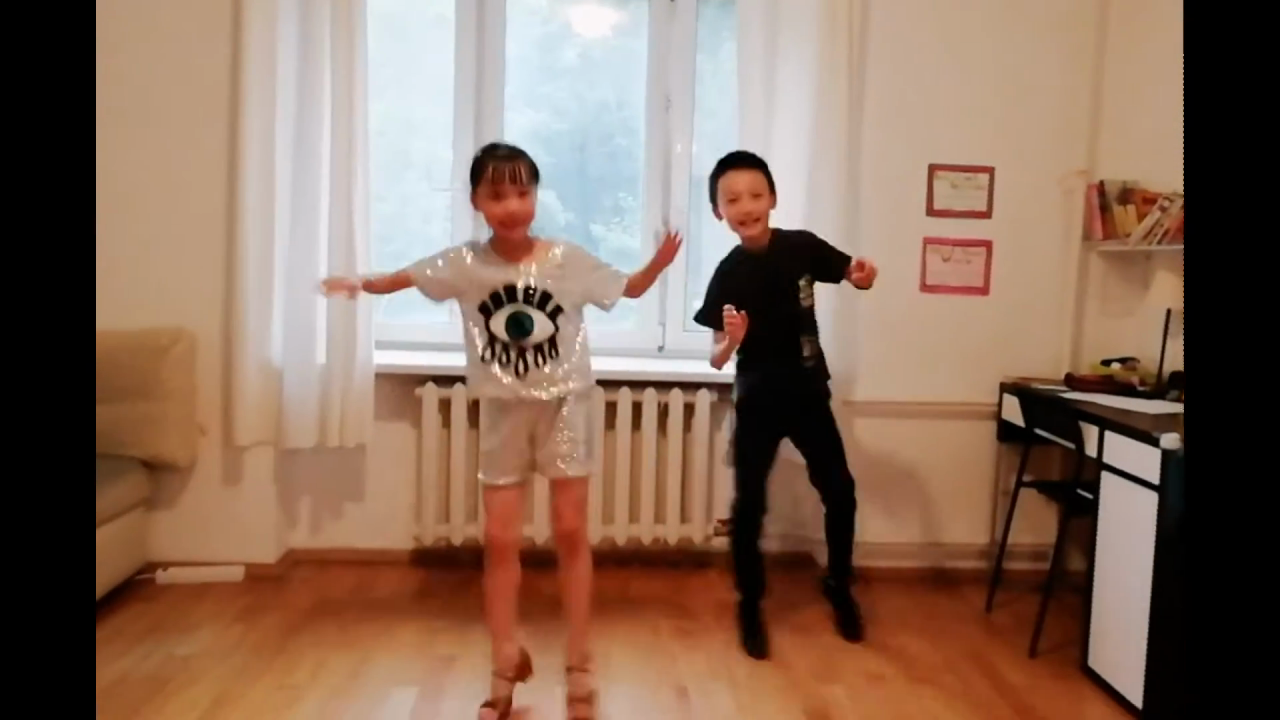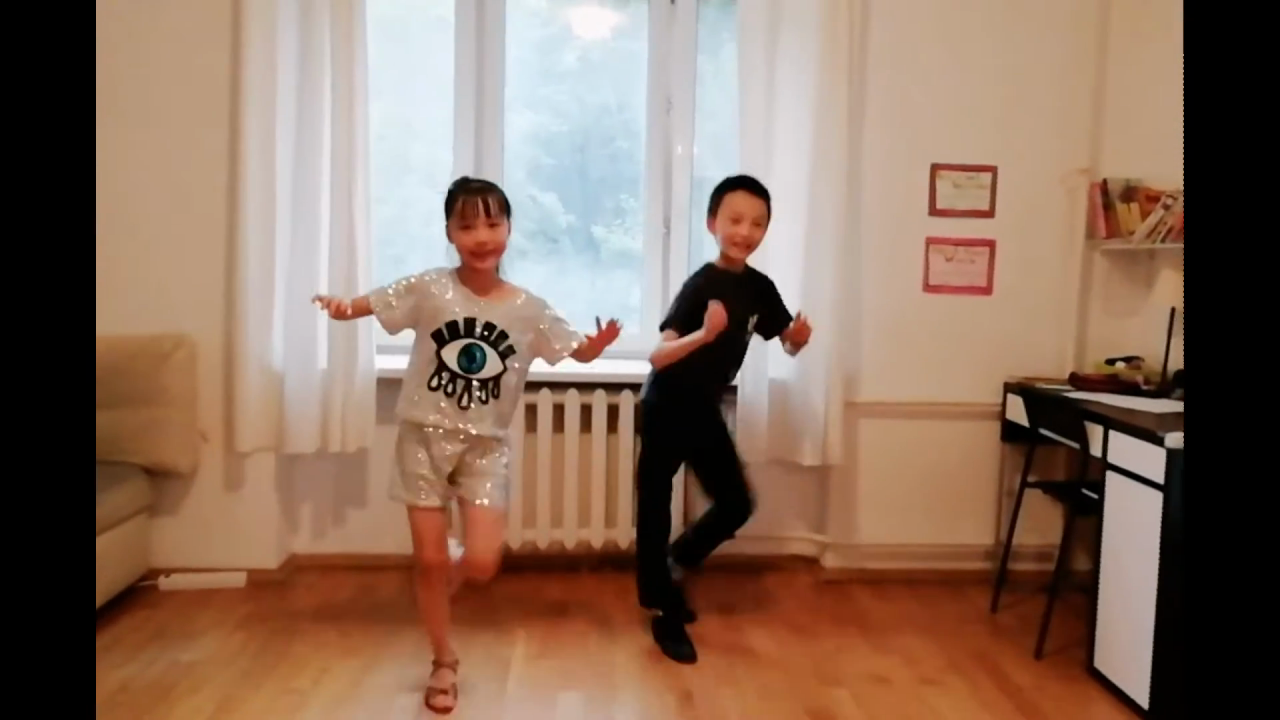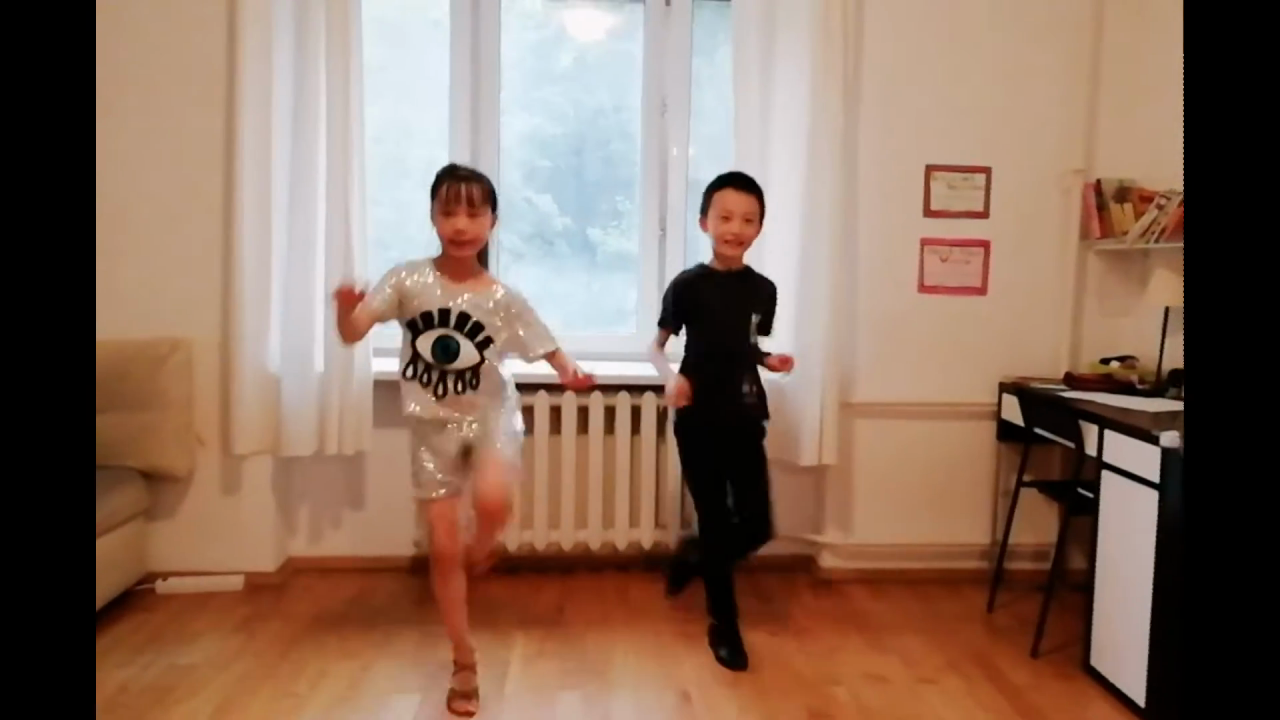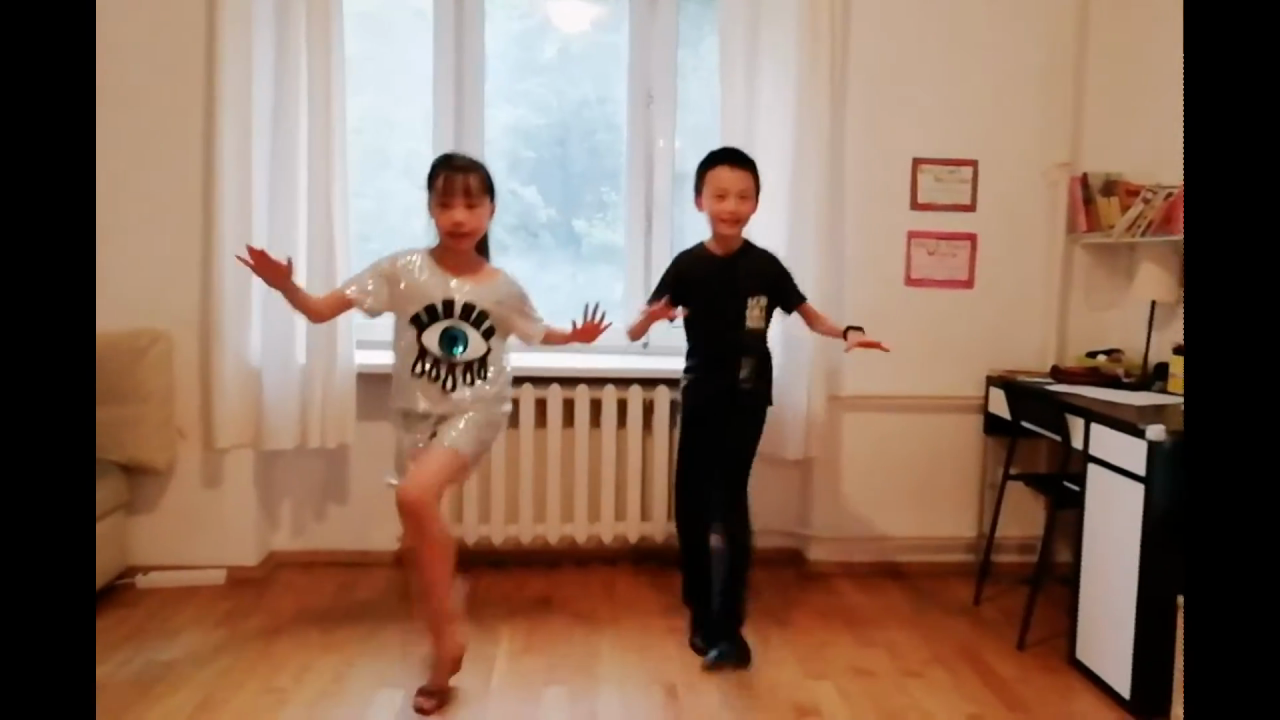
dt=0.5s
person 1, frame 1
left shoulder: (569, 260)
right shoulder: (464, 263)
left elbow: (630, 287)
right elbow: (395, 280)
left wrist: (662, 261)
right wrist: (357, 282)
left hip: (564, 406)
right hip: (504, 413)
left knee: (570, 535)
right knee: (500, 541)
left ankle: (578, 664)
right ankle: (508, 661)
person 1, frame 2
left shoulder: (527, 307)
right shoulder: (428, 289)
left elbow: (582, 352)
right elbow: (358, 307)
left wrist: (599, 344)
right wrist: (340, 307)
left hip: (485, 440)
right hip: (425, 434)
left knee: (481, 563)
right knee: (431, 560)
left ankle: (451, 588)
right ankle: (444, 662)
person 1, frame 3
left shoulder: (504, 298)
right shoulder: (407, 279)
left elbow: (552, 354)
right elbow: (353, 332)
left wrist: (574, 375)
right wrist: (346, 310)
left hip: (491, 416)
right hip: (432, 426)
left knee: (494, 501)
right knee: (445, 552)
left ankle: (482, 542)
right ankle: (464, 663)
person 1, frame 4
left shoulder: (503, 287)
right shoulder: (400, 269)
left elbow: (538, 331)
right elbow: (320, 310)
left wrist: (575, 337)
right wrist: (286, 288)
left hip: (478, 411)
right hip: (417, 413)
left knee: (415, 495)
right knee: (422, 538)
left ankle: (447, 604)
right ankle: (446, 657)
person 2, frame 1
left shoulder: (802, 246)
right shoulder: (728, 275)
left elbow: (853, 274)
right elbow: (718, 360)
left wrist: (862, 274)
right wrist: (730, 341)
left hip: (809, 391)
right hip: (757, 399)
left knee: (839, 488)
right knee: (749, 502)
left ankle: (838, 586)
right ankle: (749, 604)
person 2, frame 2
left shoulder: (760, 287)
right shoulder: (701, 286)
left elbow: (790, 341)
right elbow: (659, 358)
left wrist: (800, 335)
right wrist: (704, 334)
left hip: (705, 412)
right hip: (667, 412)
left knee: (737, 502)
right knee: (655, 511)
left ankle: (671, 571)
right ankle: (662, 615)
person 2, frame 3
left shoulder: (762, 290)
right shoulder: (689, 285)
right elbow: (658, 346)
left wrist: (770, 360)
right wrist: (669, 377)
left hip: (745, 418)
right hip: (697, 419)
left knee: (755, 527)
right knee: (717, 522)
left ankle: (690, 560)
right ankle: (723, 624)
person 2, frame 4
left shoulder: (766, 266)
right shoulder: (686, 268)
left elbow: (809, 315)
right elbow: (634, 333)
left wrist: (848, 333)
right wrist: (650, 317)
left hip: (746, 398)
right hip: (698, 397)
left knee: (727, 500)
right knee: (692, 508)
left ankle: (727, 625)
right ankle: (702, 616)
